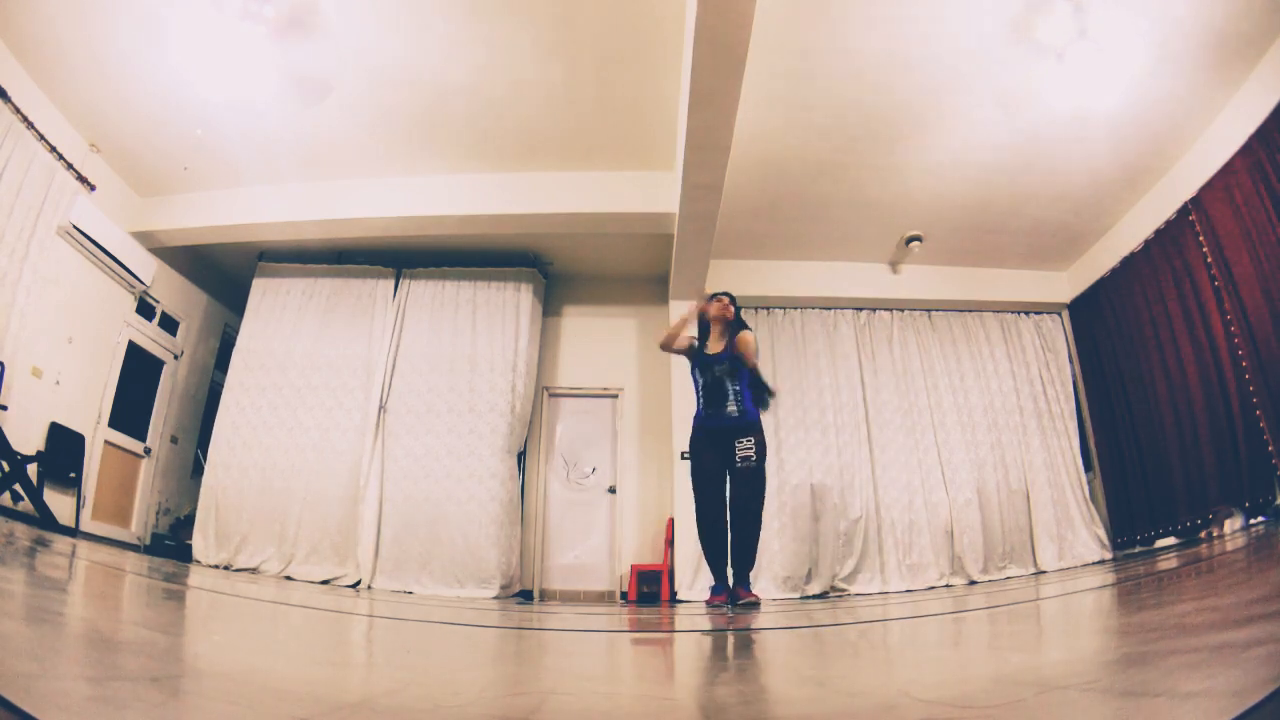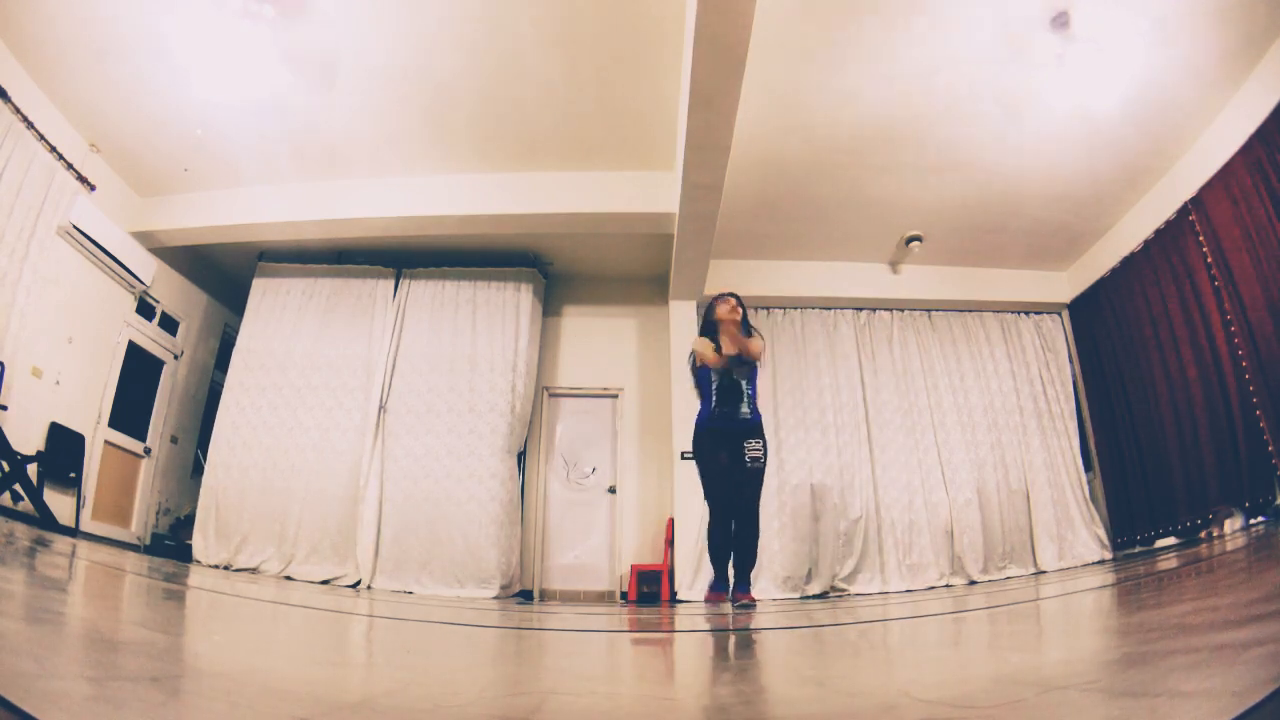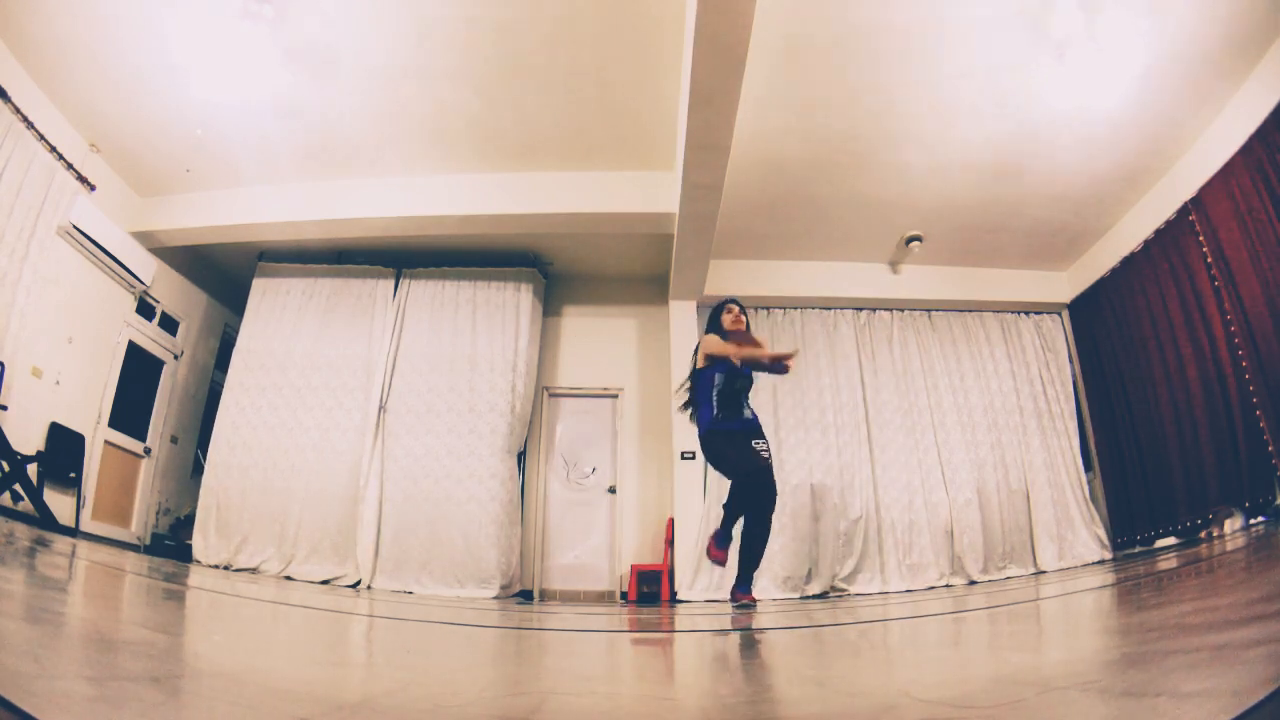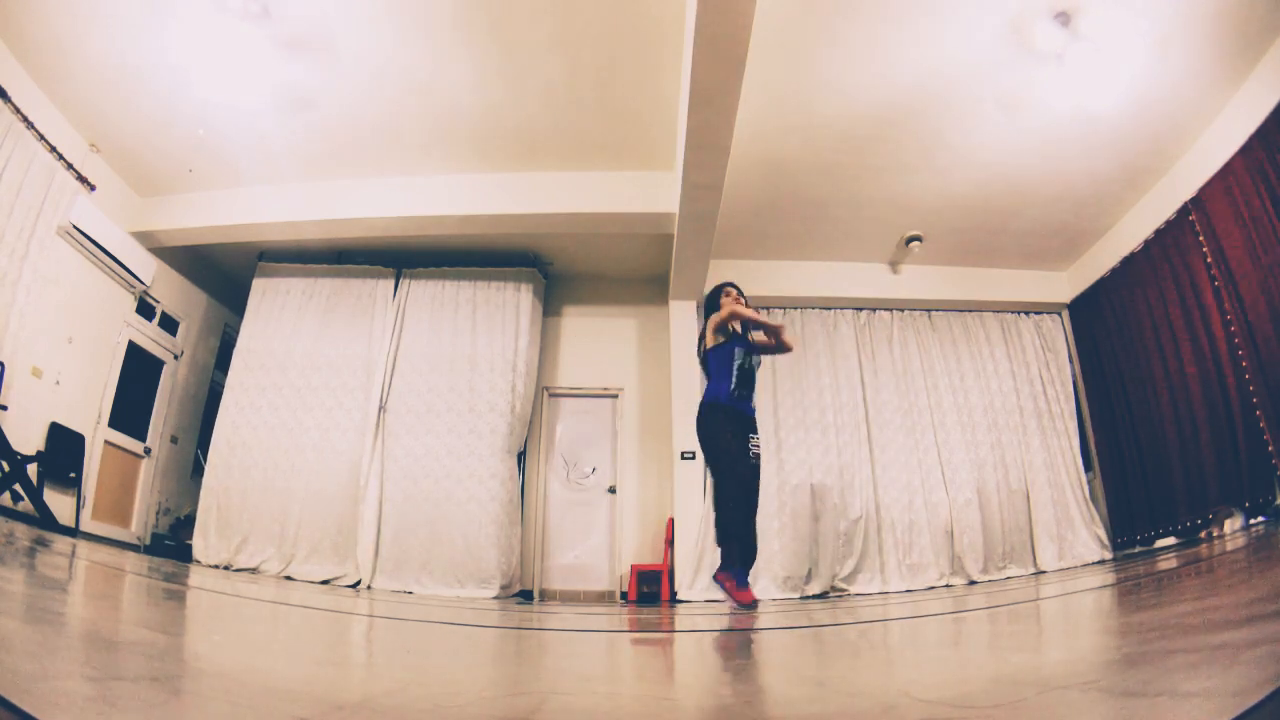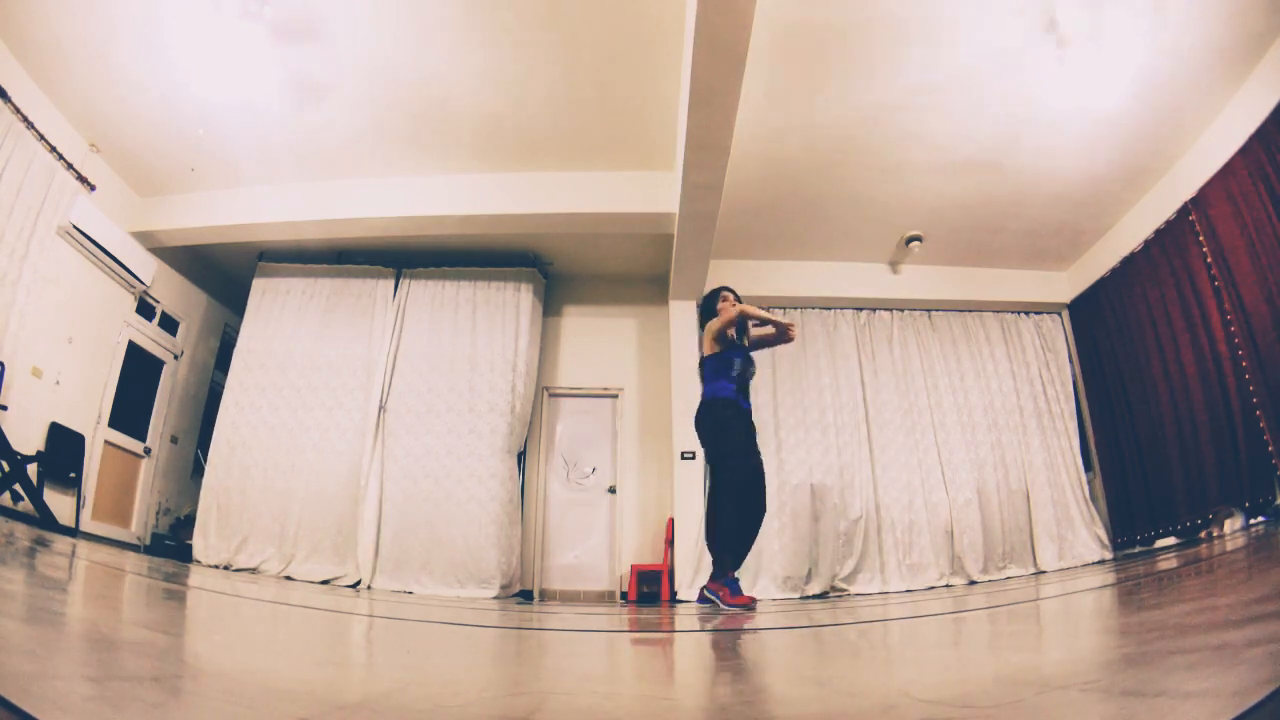
dt=0.2s
person 1, frame 1
left shoulder: (743, 336)
right shoulder: (694, 345)
left elbow: (751, 359)
right elbow: (666, 344)
right wrist: (691, 313)
left hip: (744, 432)
right hip: (705, 436)
left knee: (747, 504)
right knee: (709, 509)
left ankle: (741, 582)
right ankle: (720, 584)
person 1, frame 2
left shoulder: (752, 340)
right shoulder: (704, 343)
left elbow: (754, 353)
right elbow: (717, 361)
left wrist: (733, 332)
left hip: (748, 433)
right hip: (711, 434)
left knee: (747, 507)
right knee: (721, 506)
left ankle: (742, 585)
right ankle: (720, 581)
person 1, frame 3
left shoulder: (746, 352)
right shoulder: (709, 342)
left elbow: (781, 366)
right elbow: (741, 355)
left wrist: (763, 349)
right wrist: (778, 356)
left hip: (750, 433)
right hip: (717, 436)
left knee: (762, 503)
right knee: (753, 478)
left ankle: (743, 584)
right ankle: (723, 532)
person 1, frame 4
left shoulder: (748, 337)
right shoulder: (716, 323)
left elbow: (785, 345)
right elbow: (732, 313)
left wrist: (765, 327)
right wrist: (769, 324)
left hip: (744, 420)
right hip: (716, 416)
left knee: (745, 497)
right knee: (733, 481)
left ankle: (738, 575)
right ankle: (731, 570)
person 1, frame 5
left shoulder: (744, 339)
right shoulder: (713, 330)
left elbow: (788, 335)
right elbow: (740, 312)
left wrist: (772, 325)
right wrist: (774, 320)
left hip: (739, 419)
right hip: (718, 413)
left knee: (753, 502)
right knee: (729, 490)
left ankle: (718, 581)
right ankle: (722, 578)
